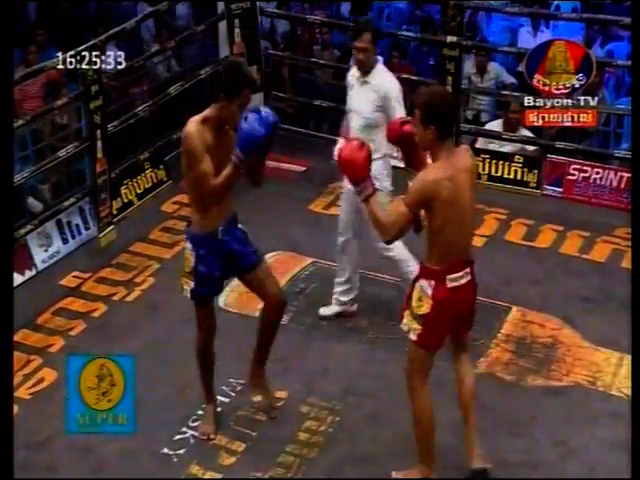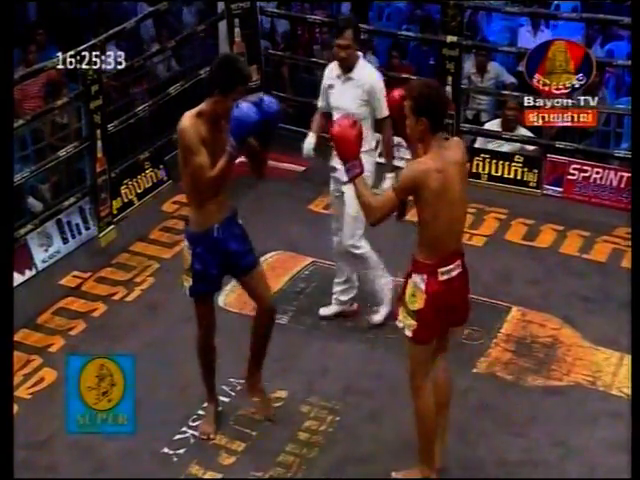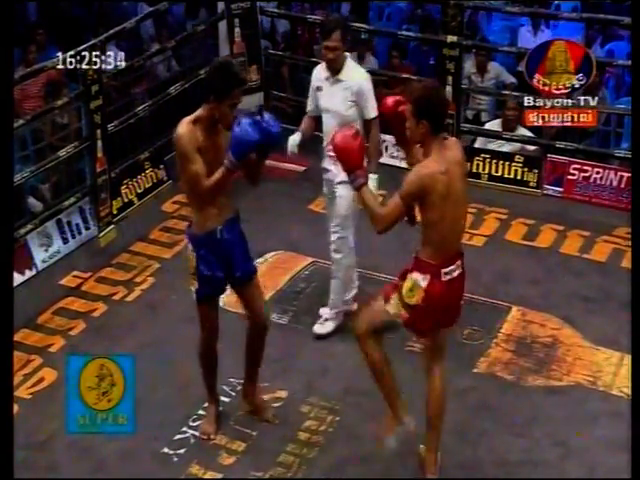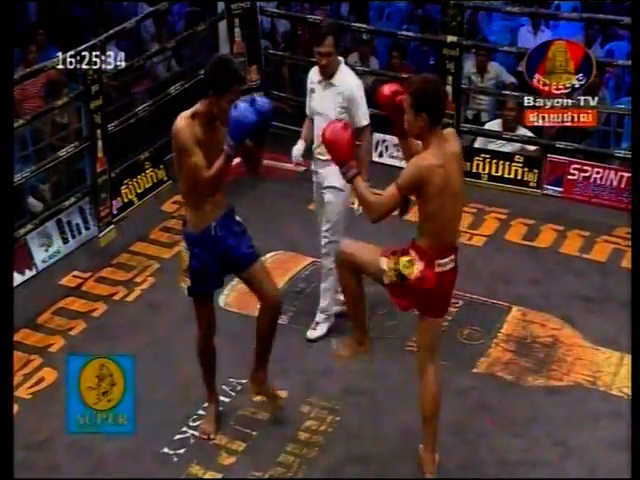
dt=0.2s
person 1, frame 1
left shoulder: (429, 182)
right shoulder: (467, 157)
left elbow: (388, 232)
left wrist: (363, 186)
right wrist: (414, 149)
left hip: (436, 286)
right hip: (466, 278)
left knee: (417, 379)
right knee: (461, 352)
person 1, frame 2
left shoulder: (419, 170)
right shoulder: (457, 149)
left elbow: (374, 213)
left wrist: (353, 165)
right wrist: (406, 133)
left hip: (428, 280)
right hip: (456, 273)
left knee: (419, 378)
right knee: (439, 359)
person 1, frame 3
left shoulder: (425, 175)
right shoulder: (454, 149)
left elbow: (381, 222)
left wrist: (356, 176)
right wrist: (399, 134)
left hip: (427, 280)
right hip: (453, 274)
left knee: (364, 327)
right knee: (435, 365)
left ankle: (397, 415)
person 1, frame 4
left shoulder: (424, 166)
right shoulder: (452, 141)
left elbow: (375, 211)
left wrist: (347, 167)
right wrist: (397, 123)
left hip: (422, 266)
right hip: (446, 266)
left knee: (345, 252)
right knee: (428, 363)
left ankle: (360, 340)
person 2, frame 1
left shoulder: (235, 127)
right shoulder: (194, 132)
left elbow: (255, 179)
right elbow: (212, 191)
left wrist: (261, 147)
right wrist: (239, 156)
left hip: (231, 228)
right hip: (204, 239)
left knee: (276, 299)
right knee: (206, 330)
left ankle: (257, 373)
right ankle: (209, 404)
person 2, frame 2
left shoulder: (234, 120)
right shoulder: (190, 126)
left elbow: (259, 169)
right elbow: (208, 184)
left wrist: (261, 135)
right wrist: (234, 147)
left hip: (231, 226)
right hip: (203, 236)
left knee: (267, 308)
right knee: (206, 328)
left ankle: (255, 382)
right ankle: (211, 403)
person 2, frame 3
left shoulder: (230, 126)
right shoulder: (186, 134)
left elbow: (253, 178)
right elbow: (204, 192)
left wrist: (260, 150)
right wrist: (231, 160)
left hip: (233, 228)
right hip: (204, 239)
left knee: (260, 318)
right knee: (210, 330)
left ankle: (251, 392)
right ankle: (212, 403)
person 2, frame 4
left shoulder: (227, 120)
right shoulder: (185, 127)
left elbow: (253, 166)
right elbow: (204, 184)
left wrist: (255, 135)
right wrist: (230, 147)
left hip: (229, 224)
right hip: (200, 235)
left knee: (272, 299)
right knee: (207, 326)
left ankle: (259, 376)
right ankle: (212, 402)
person 3, frame 1
left shoulder: (387, 84)
right shoulder: (352, 75)
right wrist: (341, 141)
left hip: (375, 170)
left knee: (384, 240)
right knee: (345, 237)
right ankle: (344, 299)
person 3, frame 2
left shoulder: (371, 78)
right shoulder: (329, 73)
left elbow: (386, 126)
left wrist: (389, 171)
right wrist: (312, 136)
left hip: (360, 165)
right hip: (336, 163)
left knee: (351, 240)
right knee: (338, 237)
left ankle: (384, 293)
right ankle: (344, 299)
person 3, frame 3
left shoulder: (359, 79)
right shoulder: (317, 74)
left elbow: (373, 128)
left wrist: (372, 174)
right wrist: (299, 135)
right hip: (328, 164)
left knee: (340, 240)
right knee: (340, 237)
left ankle: (335, 310)
right ankle: (347, 298)
person 3, frame 4
left shoulder: (351, 85)
right shoulder: (313, 76)
left elbow: (364, 137)
left wrist: (363, 183)
right wrist: (302, 142)
left hip: (339, 172)
right hip: (318, 167)
left knee: (329, 244)
right knee: (332, 240)
left ankle: (326, 313)
right ankle: (344, 297)
